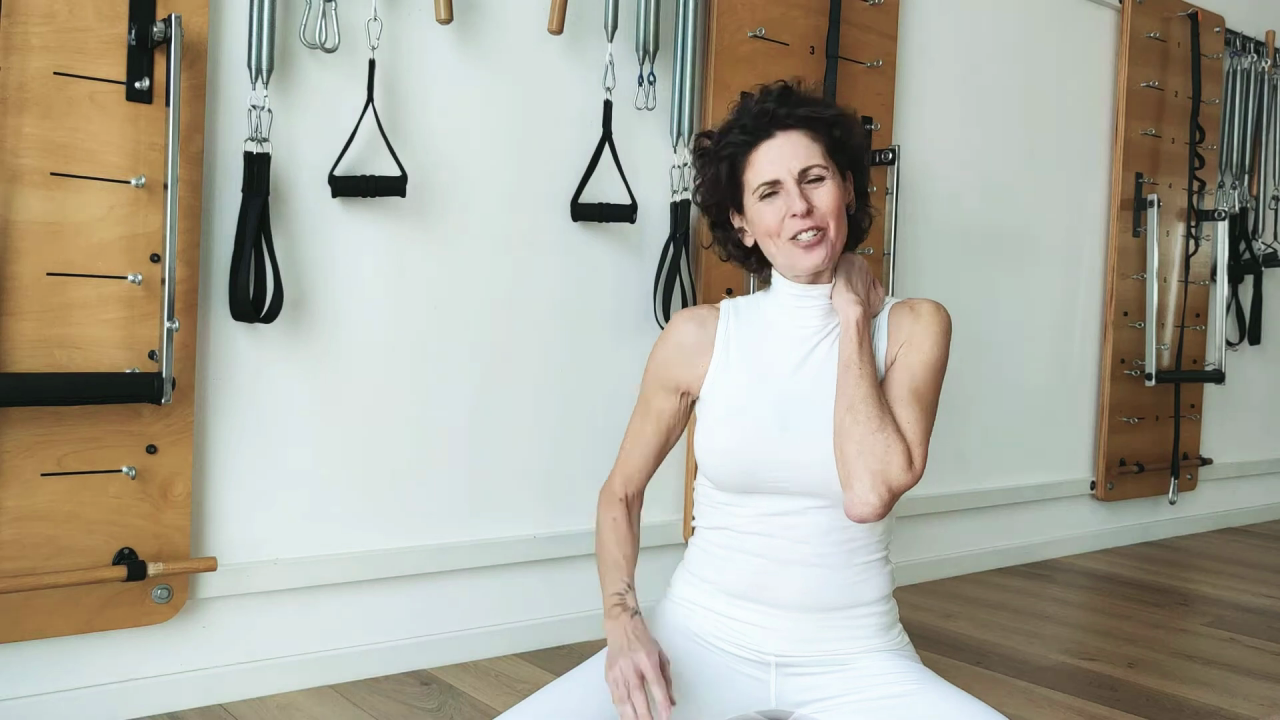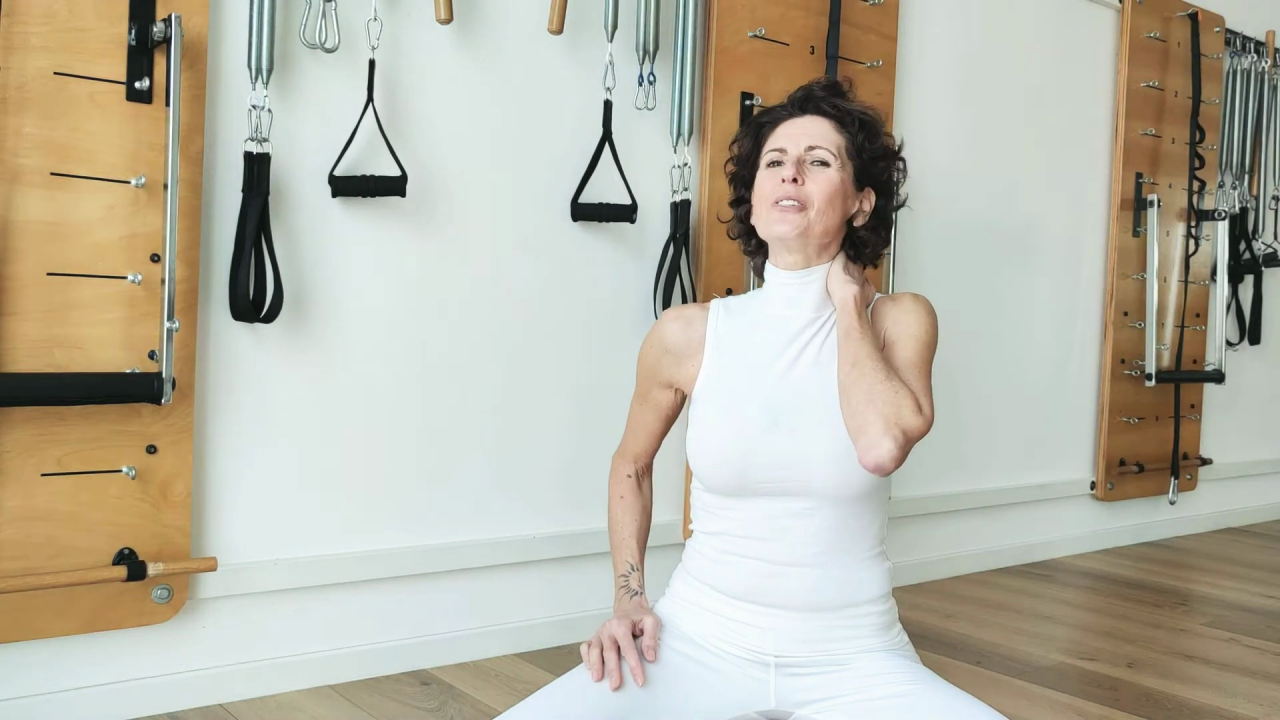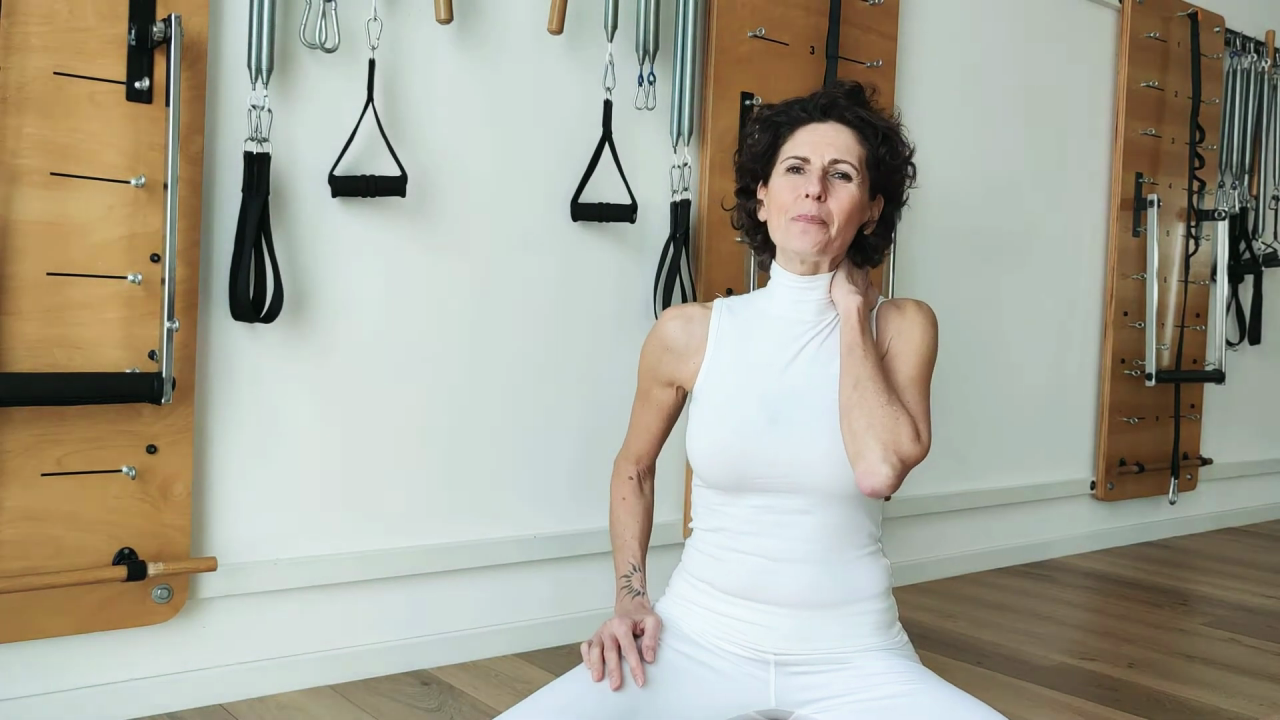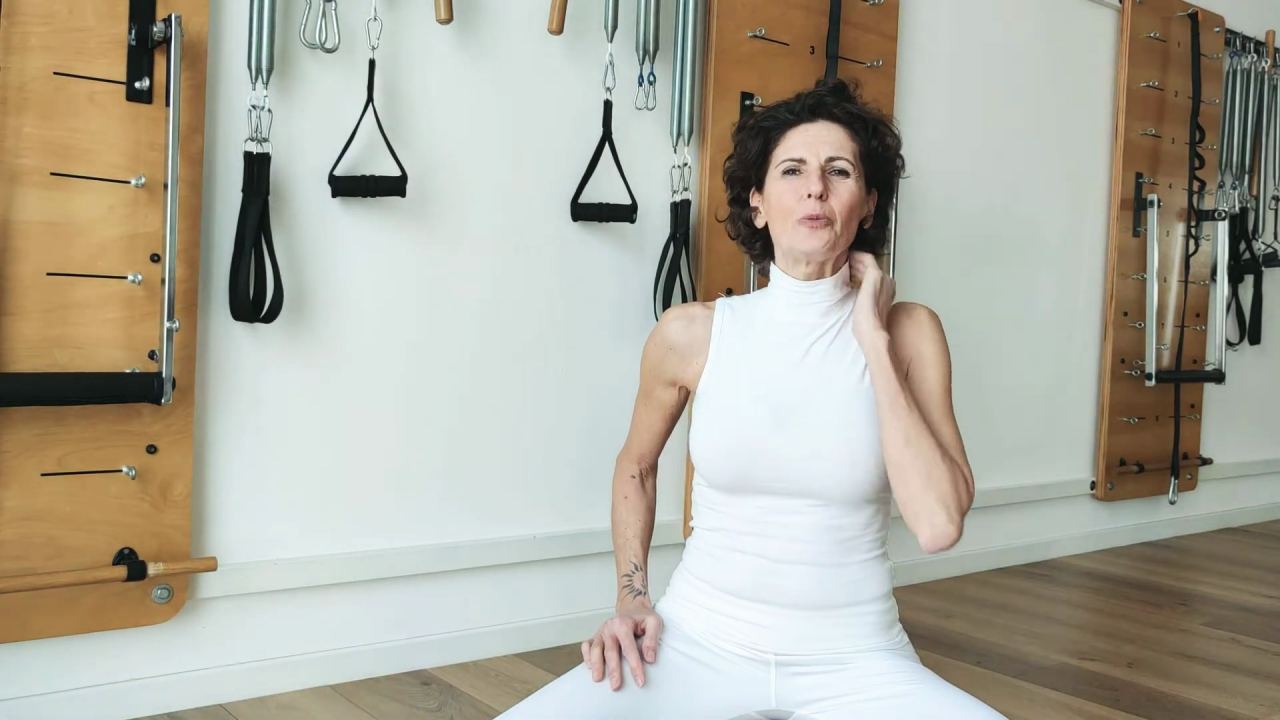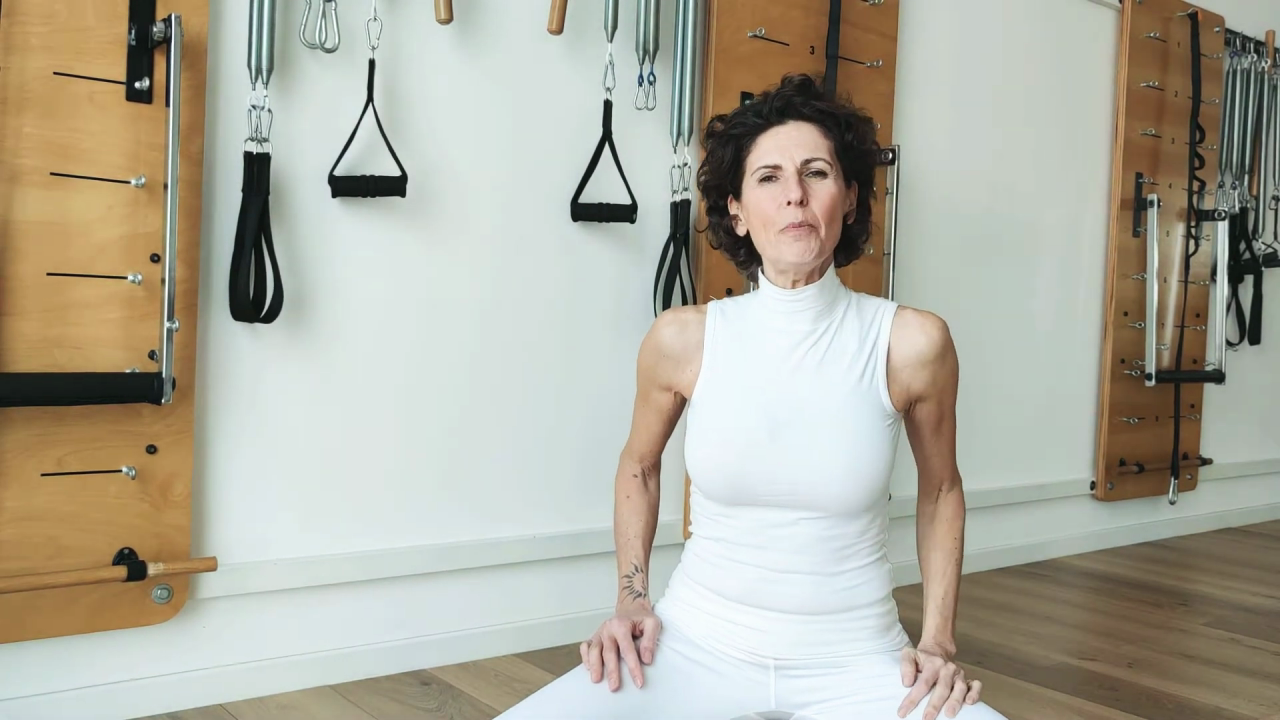
dt=1s
person 1, frame 1
left shoulder: (912, 326)
right shoulder: (696, 336)
left elbow: (871, 493)
right elbow: (620, 495)
left wrist: (853, 317)
right wrist: (623, 618)
left hip: (852, 660)
right hip: (701, 641)
person 1, frame 2
left shoulder: (899, 318)
right shoulder: (687, 333)
left elbow: (882, 447)
right elbow: (631, 466)
left wrist: (847, 299)
right wrist: (628, 599)
left hip: (851, 658)
right hip: (700, 640)
person 1, frame 3
left shoulder: (901, 325)
right shoulder: (687, 331)
left elbow: (880, 469)
right elbow: (633, 467)
left wrist: (851, 308)
right wrist: (628, 599)
left hip: (850, 657)
right hip: (699, 640)
person 1, frame 4
left shoulder: (908, 330)
right shoulder: (690, 332)
left elbow: (938, 524)
right elbow: (636, 466)
left wrist: (873, 339)
right wrist: (631, 599)
left hip: (851, 660)
right hip: (700, 641)
person 1, frame 5
left shoulder: (911, 342)
right shoulder: (682, 338)
left elbow: (941, 488)
right elbow: (639, 466)
left wrist: (938, 642)
right wrist: (631, 601)
left hip: (851, 662)
right hip: (699, 644)
